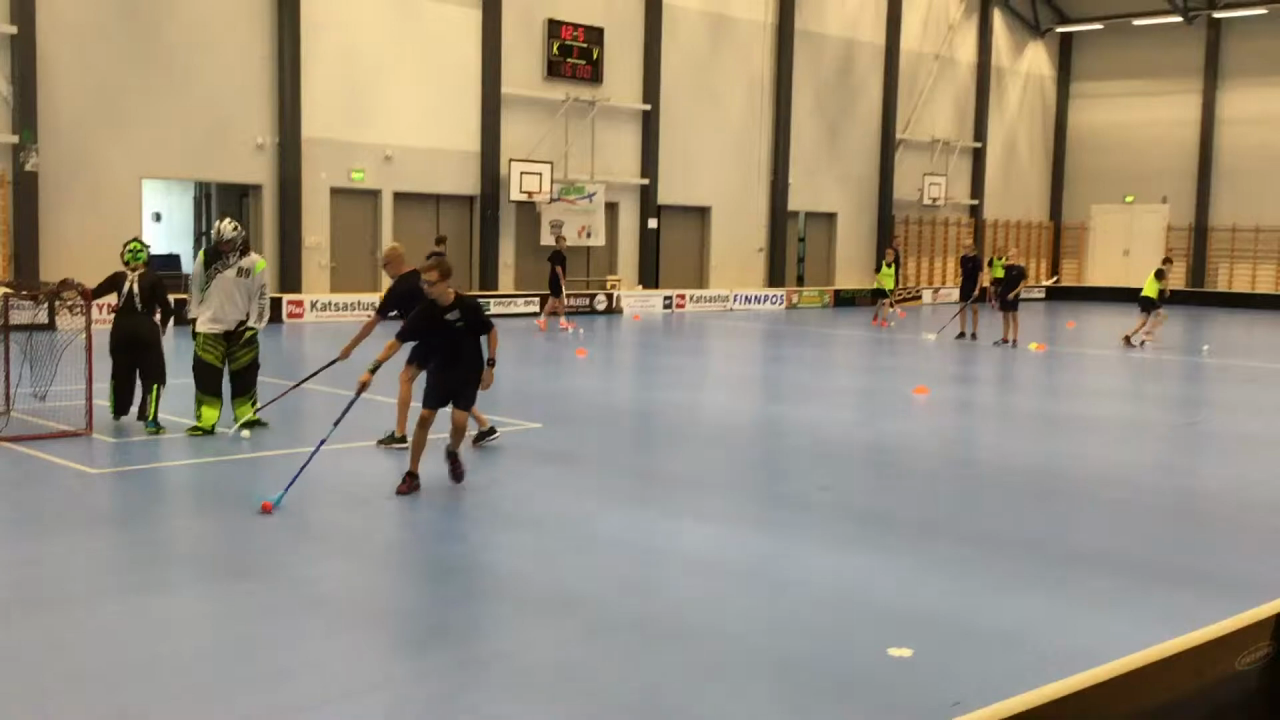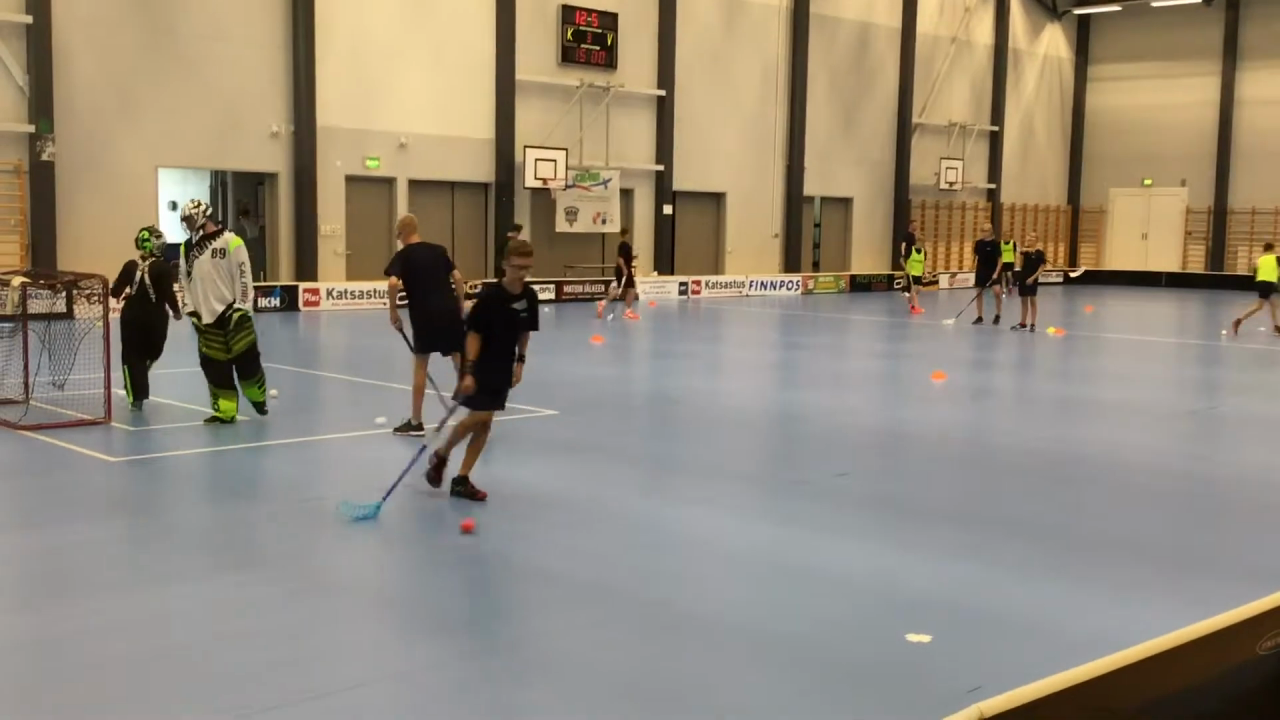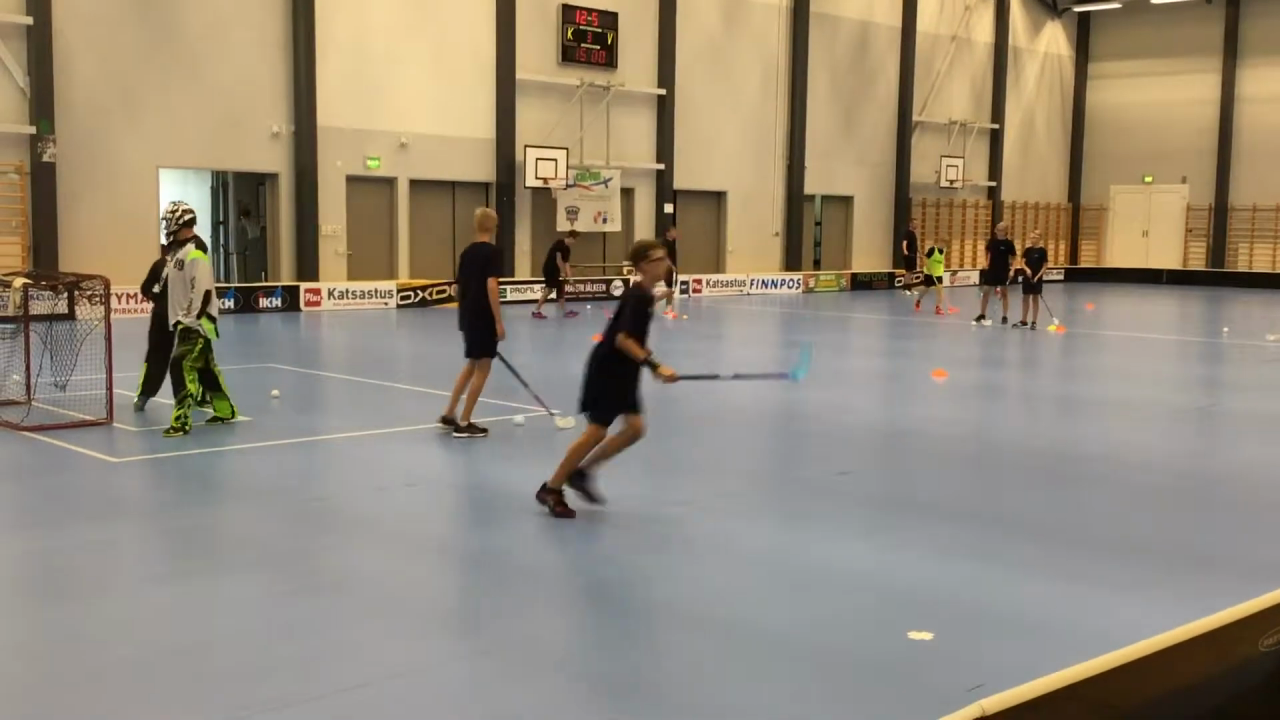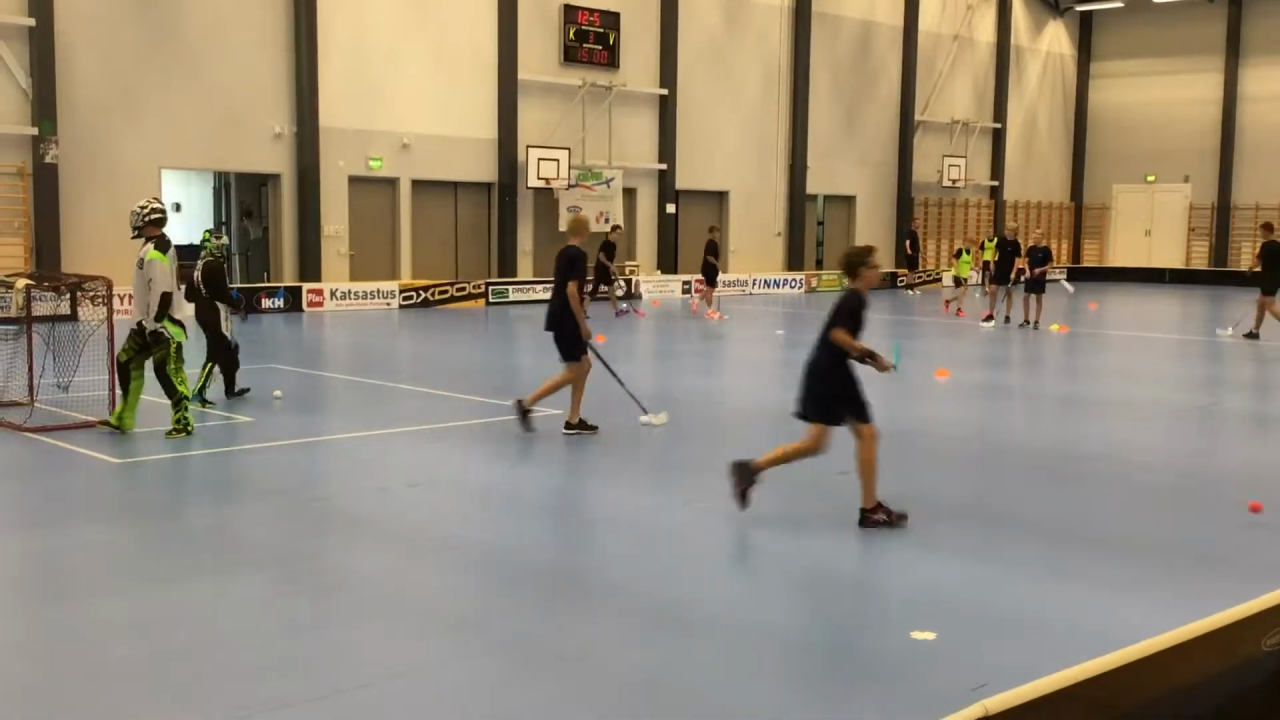
dt=0.5s
person 1, frame 1
left shoulder: (468, 305)
right shoulder: (424, 312)
left elbow: (491, 332)
right elbow: (397, 341)
left wrist: (490, 366)
right wrist: (371, 370)
left hip: (468, 370)
right hip: (440, 368)
left knee: (459, 422)
right knee: (425, 417)
left ankle: (453, 452)
right ankle: (412, 474)
person 1, frame 2
left shoulder: (530, 298)
right shoulder: (490, 295)
right elbow: (473, 333)
left wrist: (520, 361)
right wrist: (468, 372)
left hip: (503, 366)
right hip: (478, 361)
left knee: (485, 422)
right knee: (478, 417)
left ankle: (462, 479)
right ankle: (441, 455)
person 1, frame 3
left shoulder: (645, 295)
right shoulder: (636, 298)
right elbow: (622, 339)
left wrist: (654, 364)
right wrist: (655, 365)
left hip: (624, 370)
right hip: (607, 369)
left knee: (636, 428)
right knee: (596, 432)
left ankle: (582, 472)
right ankle: (551, 489)
person 1, frame 4
left shoulder: (849, 299)
right shoulder: (855, 300)
right elbow: (837, 335)
left wrist: (866, 356)
right wrist: (871, 356)
left hip: (820, 373)
right hip: (832, 373)
left knee: (816, 443)
right knee: (868, 434)
left ankle: (750, 468)
right ankle: (871, 509)
person 2, frame 1
left shoulder: (255, 262)
right shoulder: (205, 256)
left elbow: (261, 296)
right elbow: (195, 287)
left wrist: (253, 325)
right wrist: (194, 317)
left hip: (240, 326)
right hip: (210, 324)
left knee: (245, 370)
right knee: (205, 369)
left ankle: (247, 416)
right ankle: (205, 422)
person 2, frame 2
left shoulder: (231, 241)
right shoulder: (188, 247)
left elbow: (244, 276)
right elbow: (184, 280)
left wrist: (241, 308)
right wrist: (190, 309)
left hip: (233, 310)
right hip: (206, 315)
left knee: (244, 356)
right knee: (213, 363)
left ankle: (258, 396)
right ankle: (225, 410)
person 2, frame 3
left shoulder: (195, 252)
right shoulder: (178, 248)
left elbow: (203, 291)
left wrist: (189, 320)
right wrist: (178, 319)
left hip: (195, 322)
right hip: (183, 320)
left knee: (182, 367)
right knee: (203, 366)
left ankle: (181, 421)
right ankle: (225, 410)
person 2, frame 4
left shoulder: (156, 251)
right shoulder: (153, 245)
left elbow: (163, 293)
left wrist: (153, 324)
left hip: (162, 323)
right hip: (148, 321)
left knee: (168, 372)
right knee: (127, 363)
left ankle: (183, 422)
right ankle: (123, 418)
person 3, frame 1
left shoulder: (397, 289)
right shoulder: (424, 277)
left elbow: (373, 322)
left wrist: (349, 347)
left knee: (406, 378)
left ankle: (400, 435)
right ankle: (485, 426)
person 3, frame 2
left shoulder: (402, 255)
right shoulder: (438, 250)
left elbow: (393, 284)
right elbow: (458, 279)
left wrist: (392, 312)
right wrist: (460, 308)
left hip: (424, 317)
right hip: (449, 313)
left knee: (420, 366)
right knee: (460, 363)
left ankle: (415, 422)
person 3, frame 3
left shoulder: (466, 253)
right shoulder: (493, 252)
left elbow: (459, 288)
right elbow: (491, 286)
right wrist: (499, 322)
left hip: (468, 318)
right hip: (484, 319)
left knee: (472, 366)
right knee: (482, 369)
left ankle: (449, 414)
right ankle: (464, 423)
person 3, frame 4
left shoulder: (563, 253)
right shoulder: (578, 255)
right elbow: (572, 291)
right wrist: (583, 324)
left hip: (558, 319)
right hip: (566, 322)
left knee: (584, 365)
right knee: (571, 373)
left ankle: (574, 420)
right ankle: (527, 403)
person 4, frame 1
left shoulder: (118, 278)
right shoulder: (153, 279)
left elbow: (93, 294)
right elbow: (166, 309)
right wrist: (162, 325)
left hip: (122, 328)
right hip: (145, 329)
left knee: (121, 371)
right knee: (153, 375)
left ankle: (118, 410)
right ankle: (150, 420)
person 4, frame 2
left shoulder: (129, 266)
right shoulder: (162, 267)
left elbow: (116, 293)
right elbow: (168, 295)
right wrist: (176, 311)
left hip: (132, 316)
right hip: (155, 316)
left knee: (131, 357)
right knee: (150, 354)
left ankle: (136, 398)
right ankle: (139, 393)
person 4, frame 3
left shoulder: (160, 264)
left elbow: (145, 290)
left hip: (161, 313)
left knee: (156, 356)
left ankle: (142, 396)
right ankle: (200, 398)
person 4, frame 4
left shoulder: (200, 266)
right shoulder: (216, 266)
left elbow: (189, 295)
right elbow: (225, 294)
right wrist: (238, 305)
left hip: (203, 313)
right hip: (215, 314)
left knee: (229, 350)
right knee: (217, 355)
left ankle: (231, 389)
right ankle: (198, 394)
